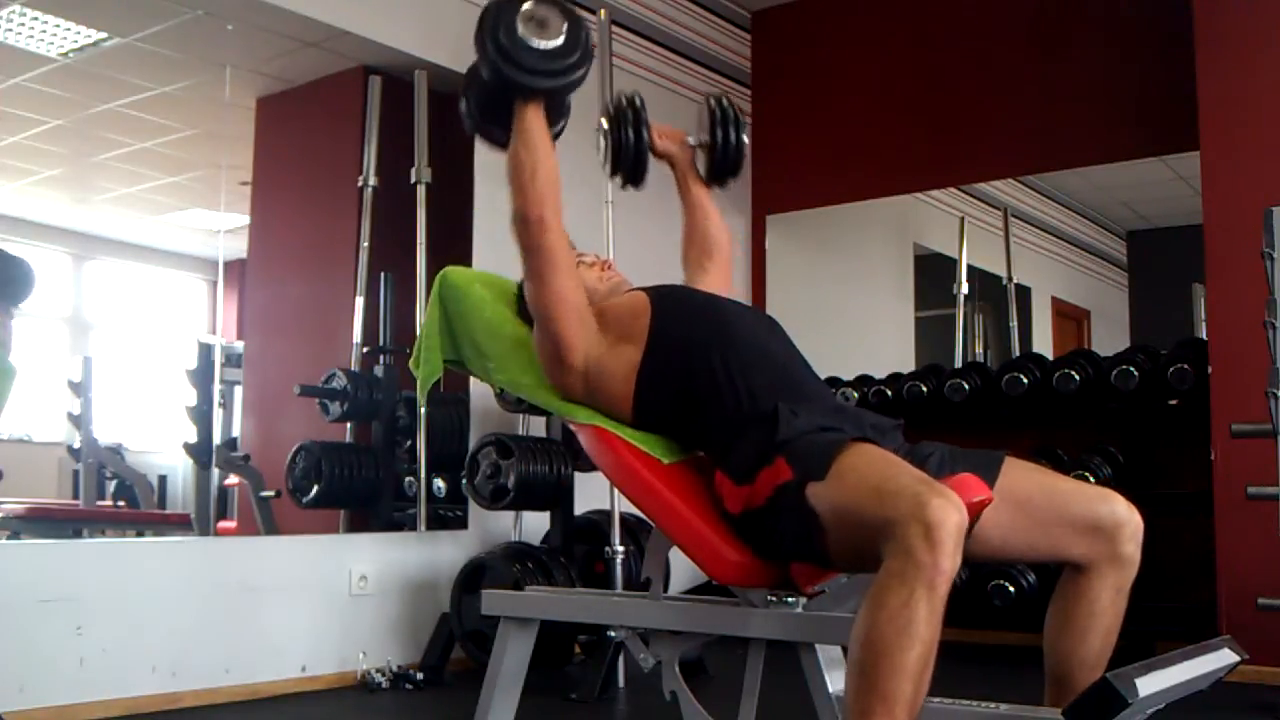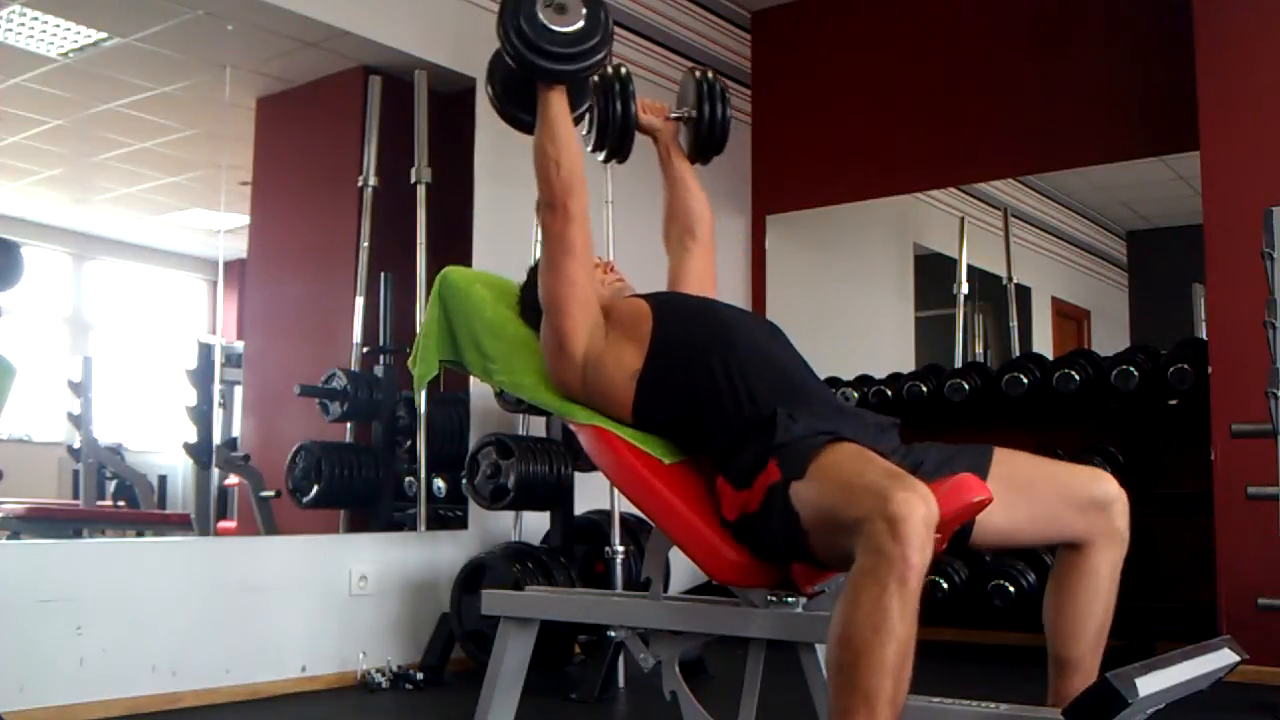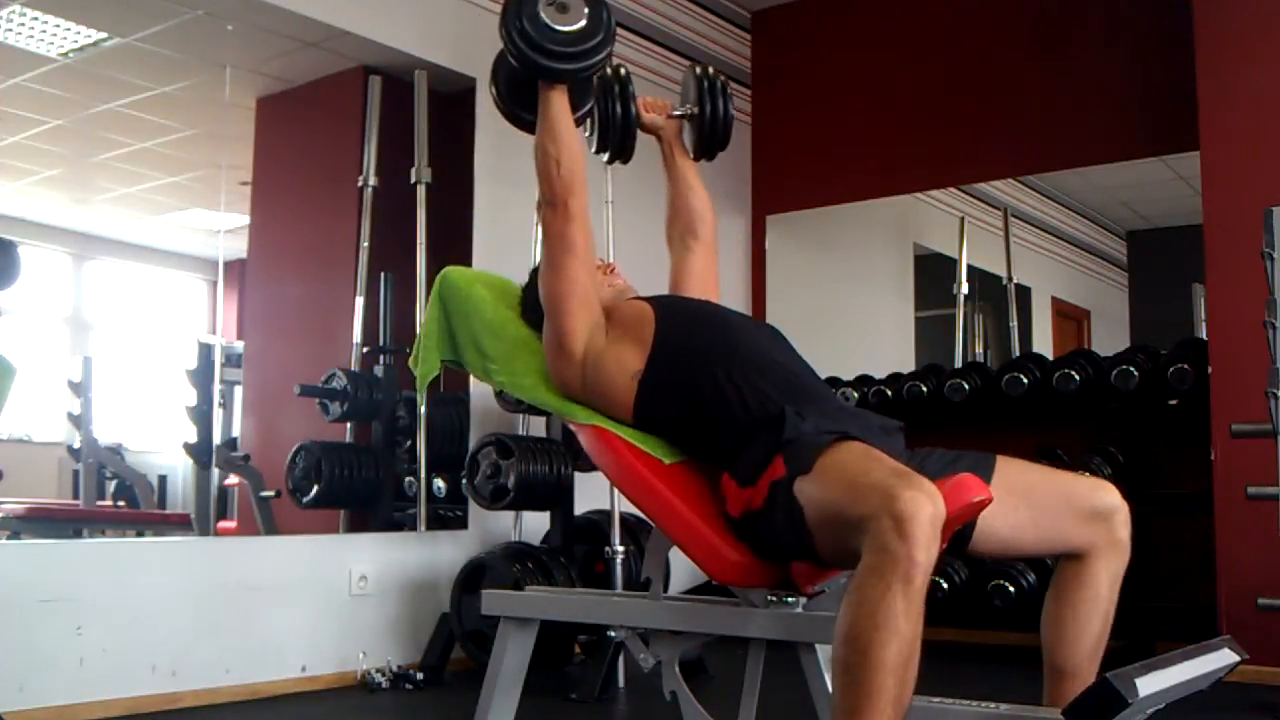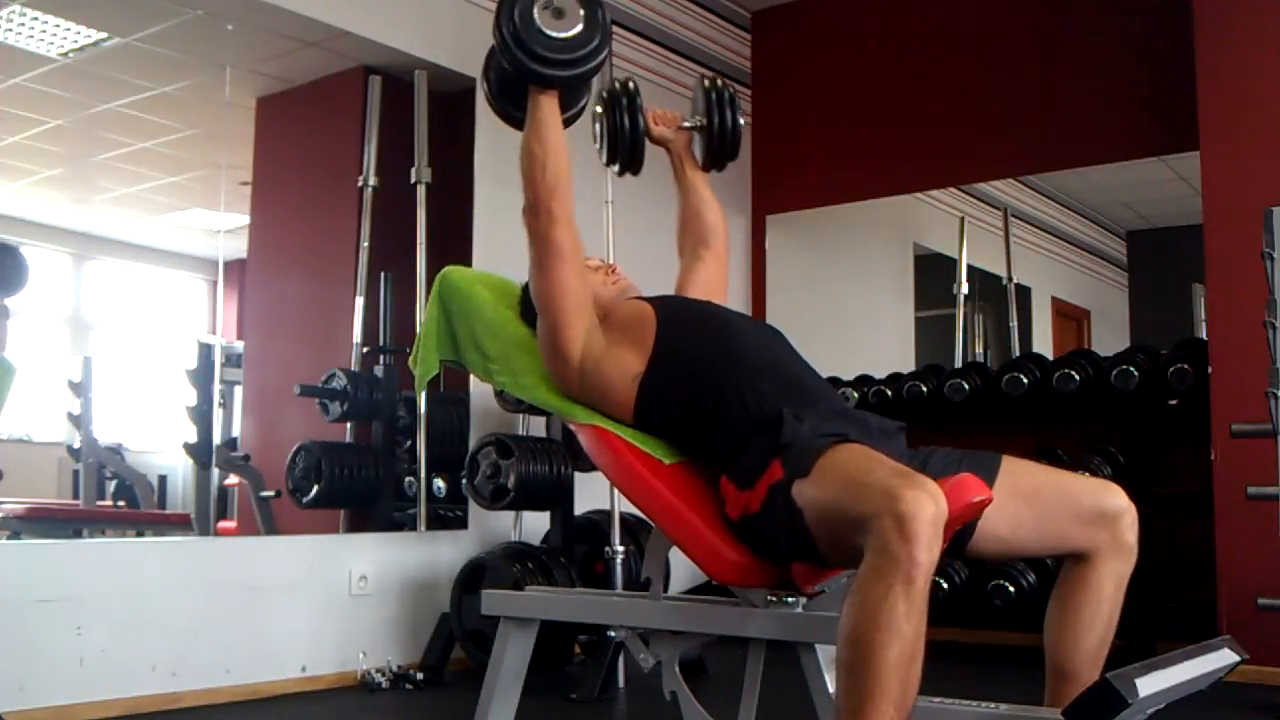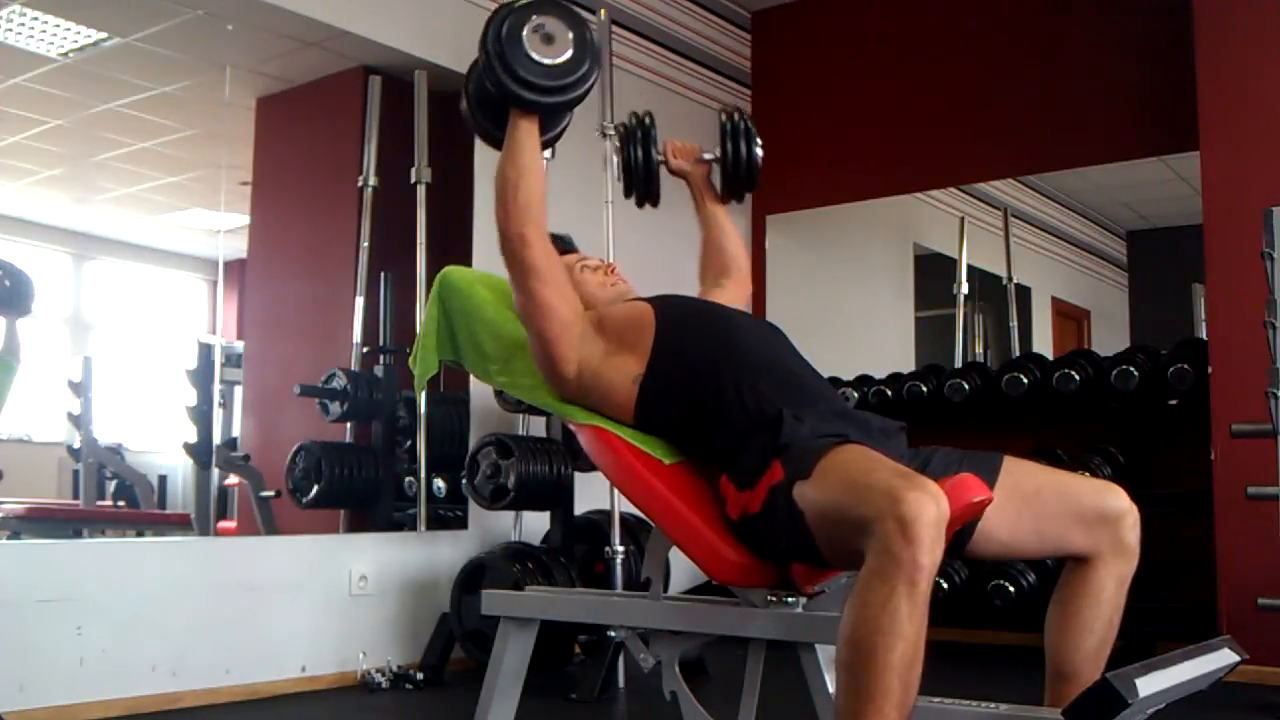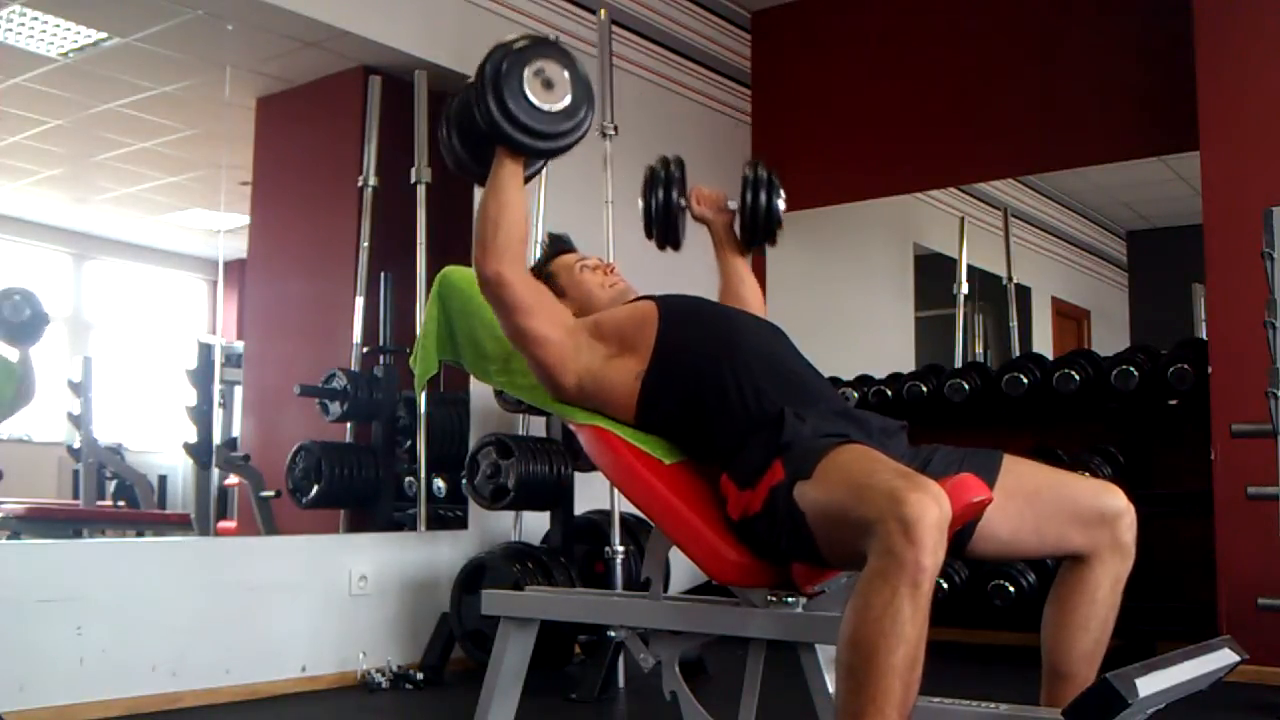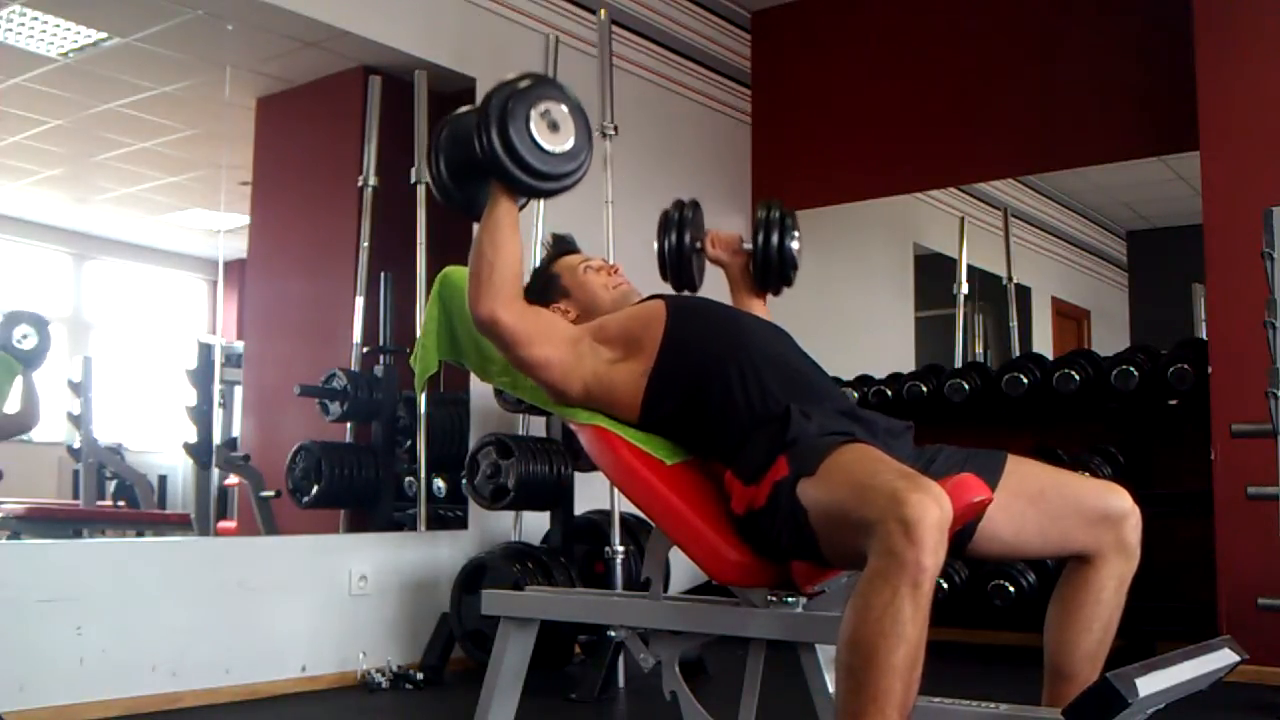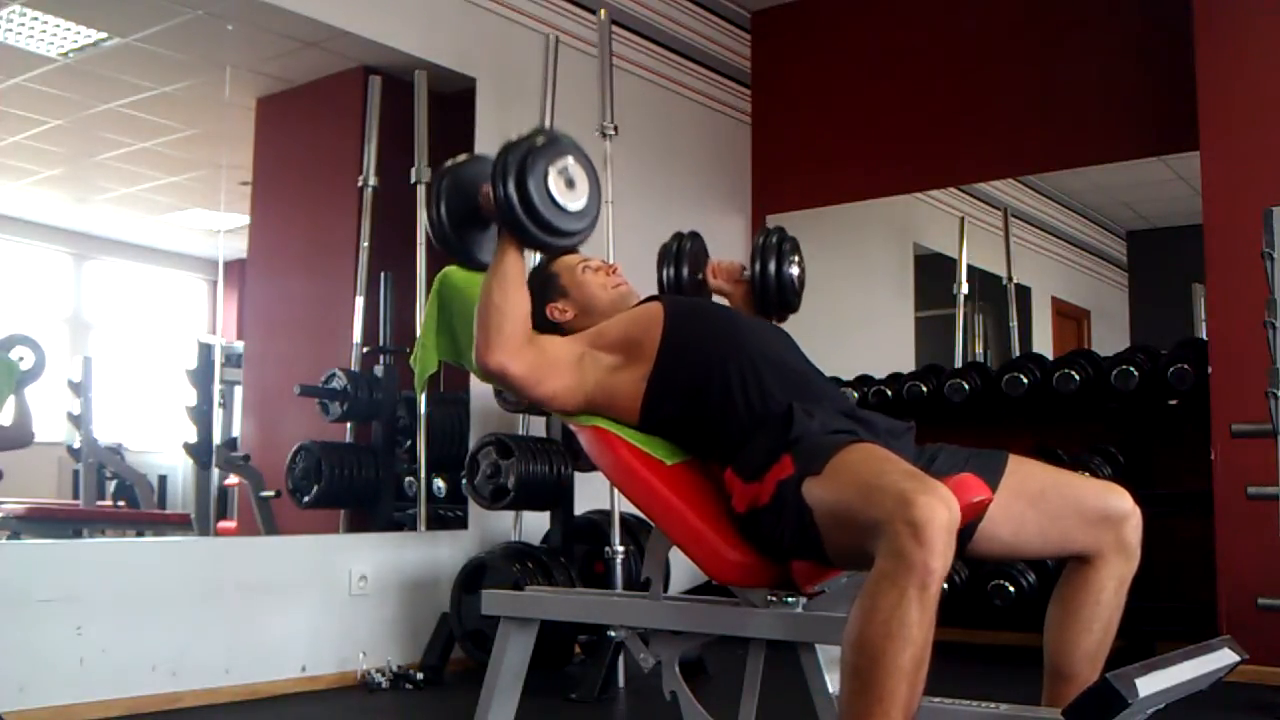
dt=0.3s
person 1, frame 1
left shoulder: (665, 318)
right shoulder: (578, 341)
left elbow: (713, 254)
right elbow: (536, 222)
left wrist: (685, 169)
right wrist: (530, 107)
left hip: (861, 437)
right hip: (778, 455)
left knee: (1113, 528)
right knee: (934, 524)
person 1, frame 2
left shoulder: (669, 319)
right shoulder: (579, 342)
left elbow: (692, 235)
right elbow: (561, 206)
left wrist: (667, 143)
right wrist: (555, 87)
left hip: (861, 438)
right hip: (777, 456)
left knee: (1100, 503)
right knee: (900, 517)
person 1, frame 3
left shoulder: (676, 321)
right shoulder: (582, 342)
left elbow: (695, 235)
right elbow: (563, 203)
left wrist: (671, 141)
right wrist: (555, 87)
left hip: (863, 441)
right hip: (778, 460)
left knee: (1102, 513)
right knee: (908, 515)
person 1, frame 4
left shoulder: (673, 323)
right shoulder: (581, 344)
left elbow: (706, 245)
right elbow: (548, 210)
left wrist: (681, 153)
right wrist: (543, 92)
left hip: (864, 439)
right hip: (780, 459)
left knee: (1109, 516)
right knee: (910, 515)
person 1, frame 5
left shoulder: (670, 330)
right shoulder: (581, 347)
left elbow: (731, 281)
right elbow: (520, 237)
left wrist: (701, 189)
right wrist: (526, 115)
left hip: (863, 439)
right hip: (779, 460)
left knee: (1111, 518)
right knee: (912, 517)
person 1, frame 6
left shoulder: (662, 333)
right shoulder: (580, 349)
left elbow: (748, 324)
right elbow: (500, 269)
left wrist: (723, 233)
right wrist: (510, 156)
left hip: (864, 435)
right hip: (782, 456)
left knee: (1107, 516)
right knee: (914, 517)
person 1, frame 7
left shoulder: (674, 333)
right shoulder: (586, 350)
right elbow: (496, 311)
left wrist: (742, 279)
right wrist: (505, 192)
left hip: (869, 437)
right hip: (787, 453)
left knee: (1112, 517)
right knee: (914, 519)
person 1, frame 8
left shoulder: (675, 332)
right shoulder: (586, 354)
right elbow: (503, 356)
left wrist: (745, 304)
right wrist: (511, 238)
left hip: (866, 432)
right hip: (788, 450)
left knee: (1112, 518)
right knee: (922, 520)
